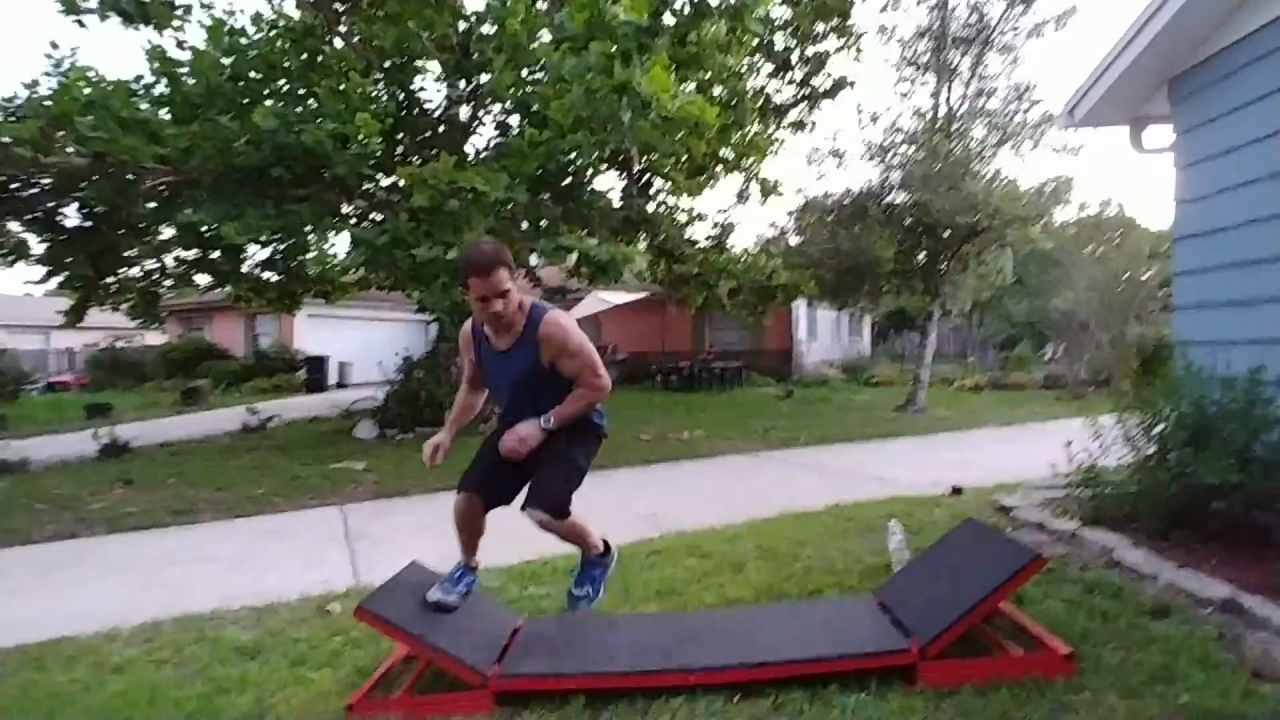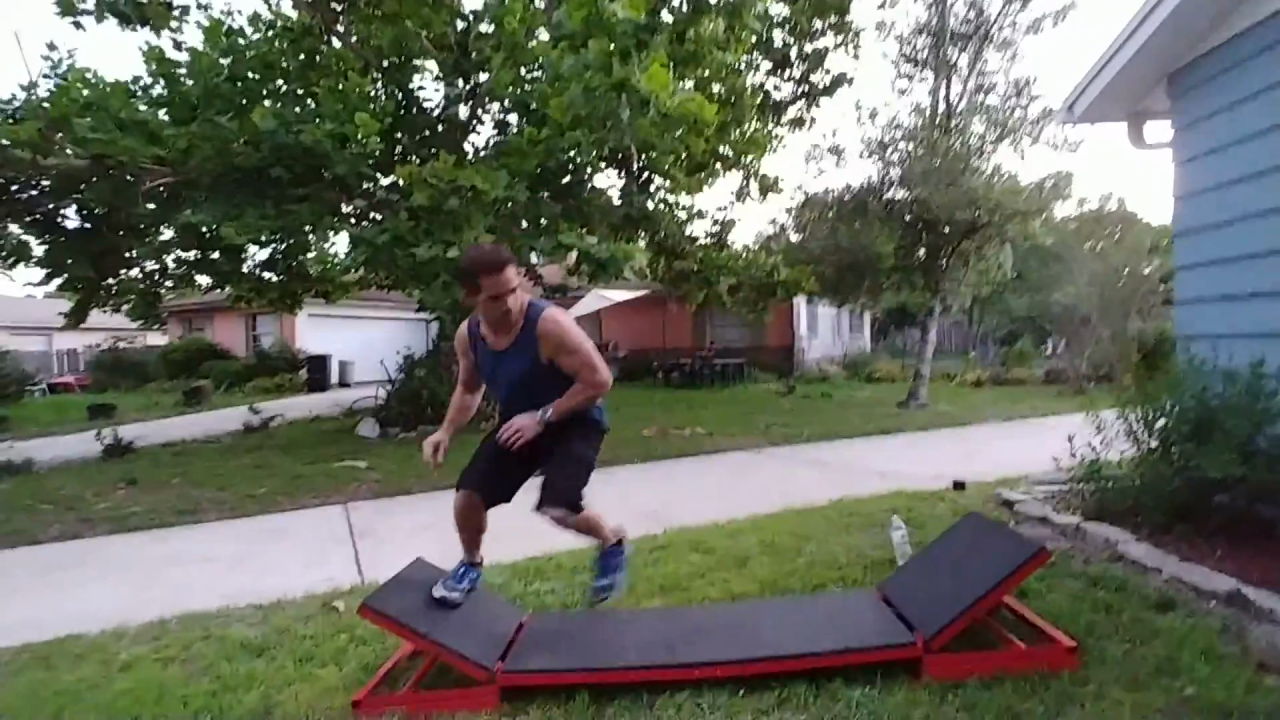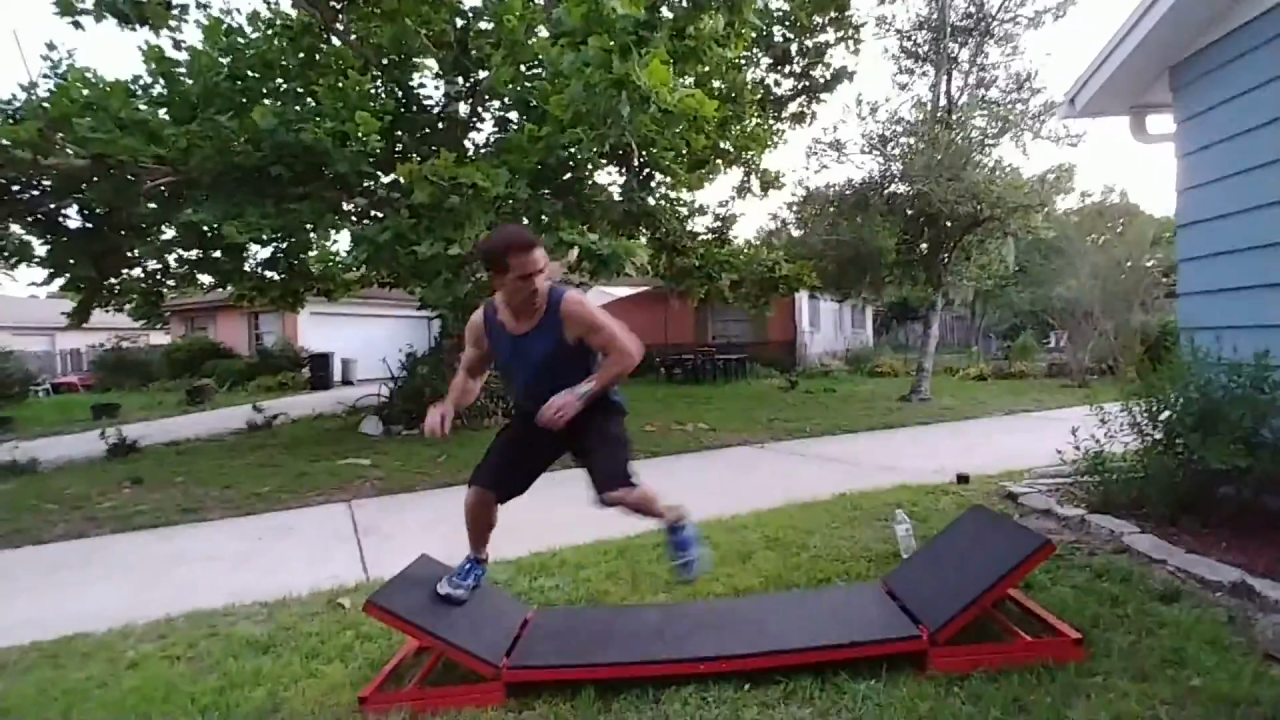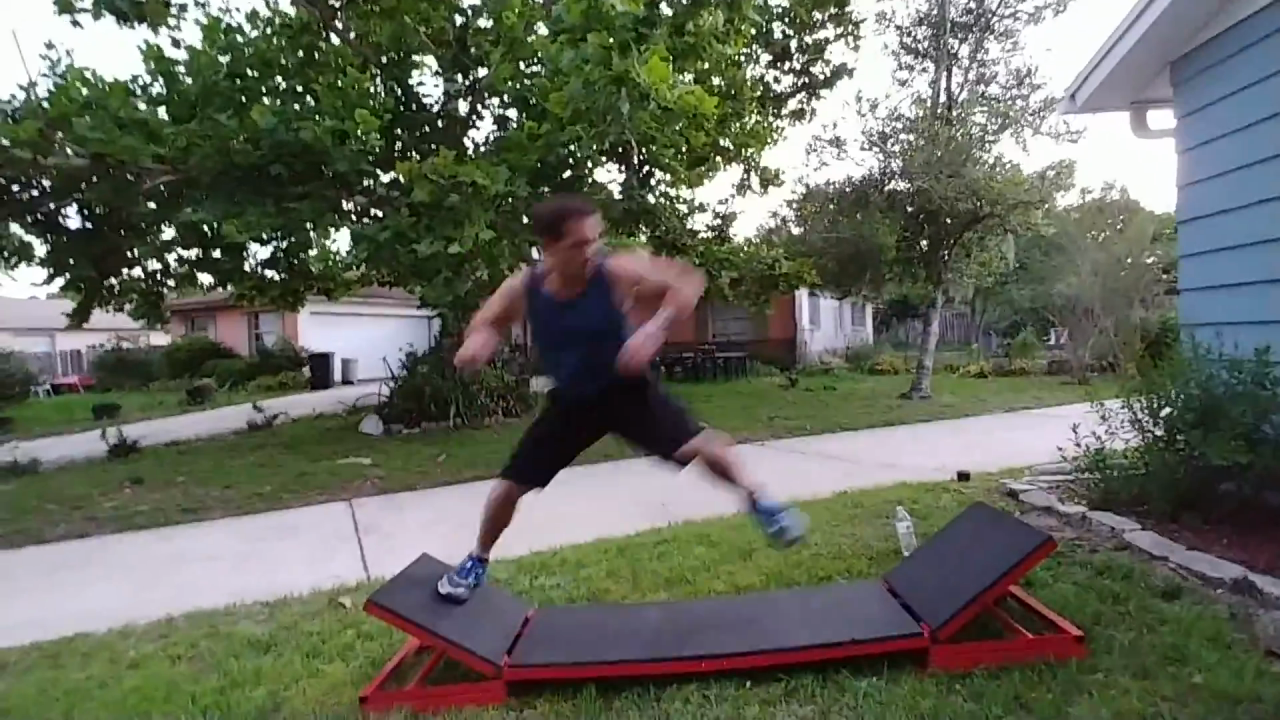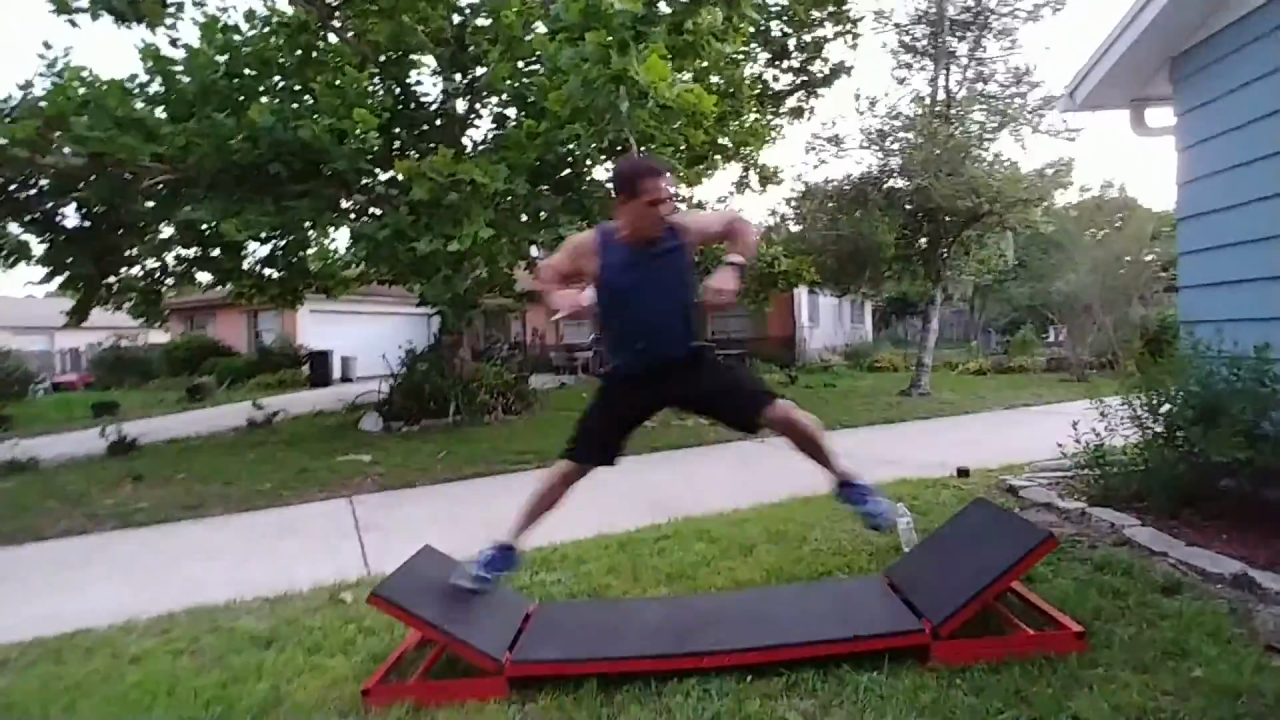
dt=0.1s
person 1, frame 1
left shoulder: (552, 327)
right shoulder: (472, 334)
left elbow: (598, 385)
right elbow: (473, 388)
left wrist: (543, 425)
right wrist: (447, 433)
left hip: (573, 425)
right hip: (519, 425)
left knee: (544, 511)
right knee: (469, 495)
left ankle: (596, 552)
right ankle: (468, 566)
person 1, frame 2
left shoulder: (549, 324)
right shoulder: (467, 335)
left elbow: (598, 381)
right elbow: (468, 389)
left wrist: (541, 417)
right wrist: (446, 431)
left hip: (574, 423)
right hip: (518, 423)
left knee: (559, 509)
right knee: (468, 493)
left ankle: (612, 543)
right ankle: (471, 563)
person 1, frame 3
left shoulder: (570, 307)
right shoulder: (483, 321)
left elbow: (630, 353)
right elbow: (470, 373)
left wrist: (580, 392)
right wrist: (447, 405)
left hip: (591, 410)
right hip: (535, 415)
left knee: (614, 490)
right knee: (481, 489)
left ankle: (674, 522)
right ankle: (477, 560)
person 1, frame 4
left shoulder: (617, 272)
right shoulder: (523, 288)
left elbow: (688, 281)
right elbow: (485, 321)
left wrist: (656, 326)
right wrist: (478, 341)
left hip: (629, 391)
right hip: (571, 401)
left knee: (697, 444)
right knee: (510, 483)
left ankle: (754, 500)
right ankle: (478, 559)
person 1, frame 5
left shoulder: (683, 229)
right shoulder: (589, 246)
left elbow: (741, 225)
right elbow: (544, 279)
left wrist: (732, 269)
right wrist: (561, 295)
left hip: (687, 363)
right hip: (627, 376)
left knee: (780, 414)
right knee: (572, 465)
left ankle: (846, 482)
right ankle: (506, 549)
